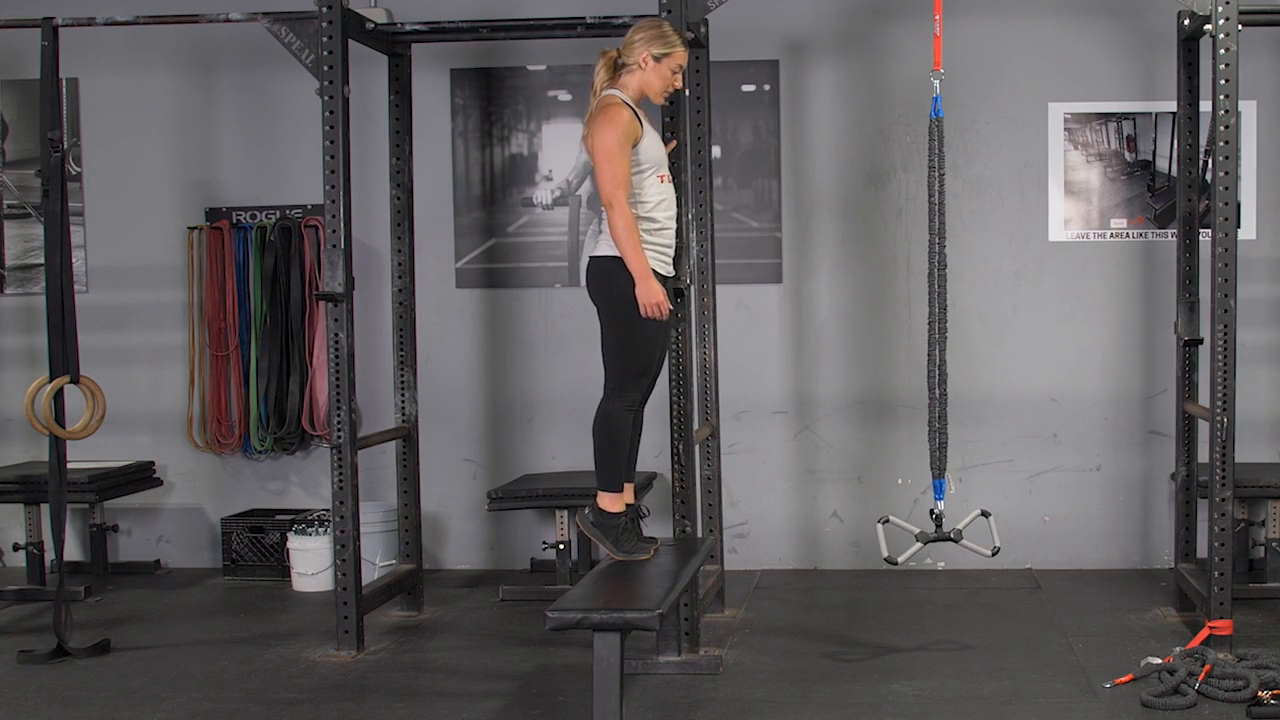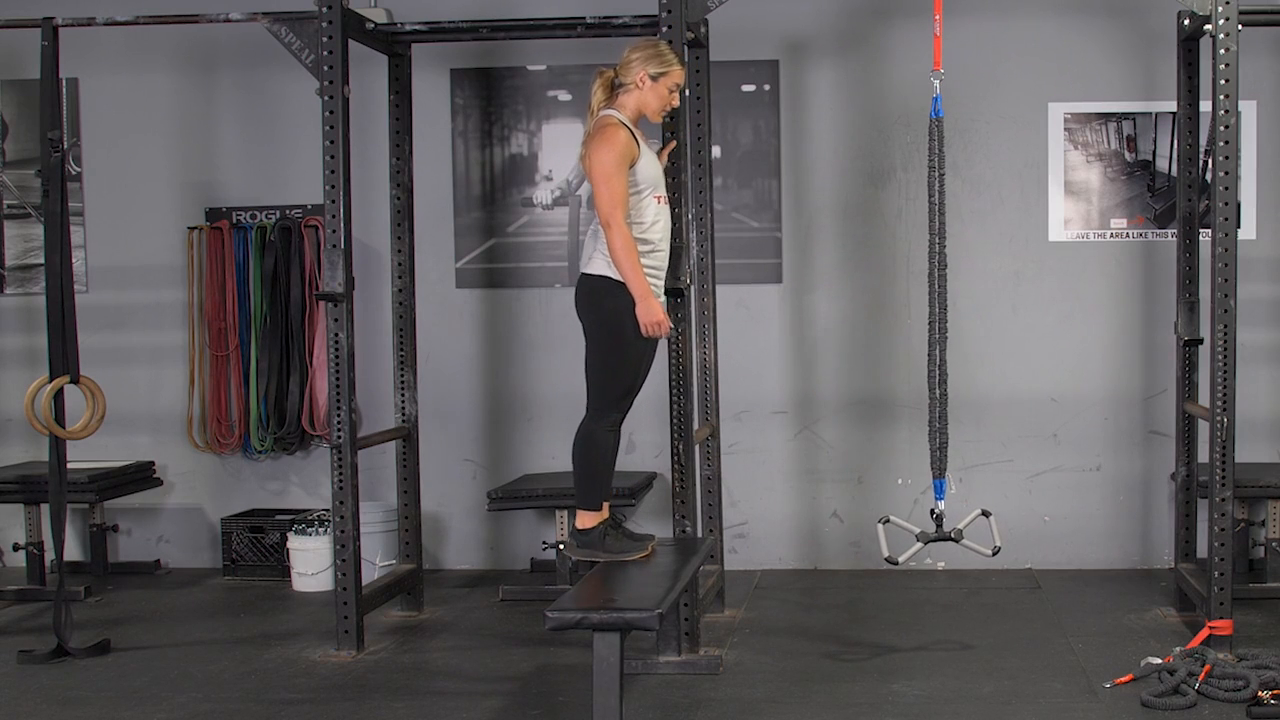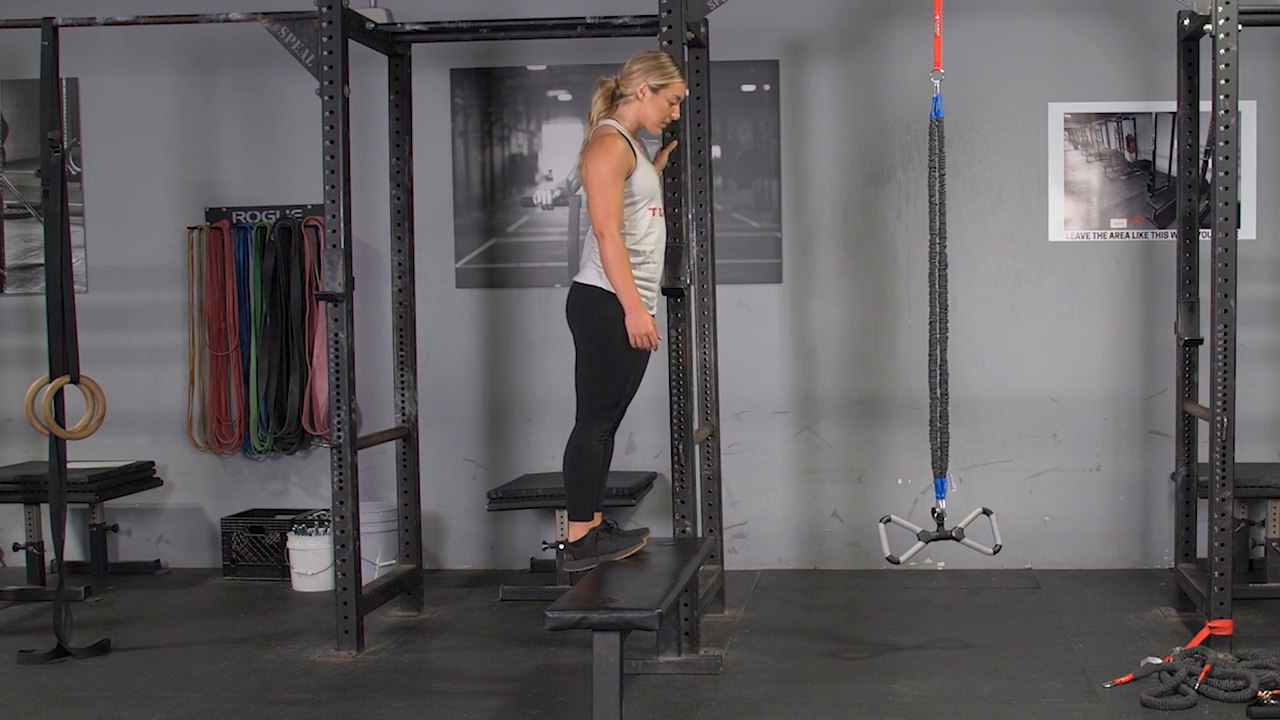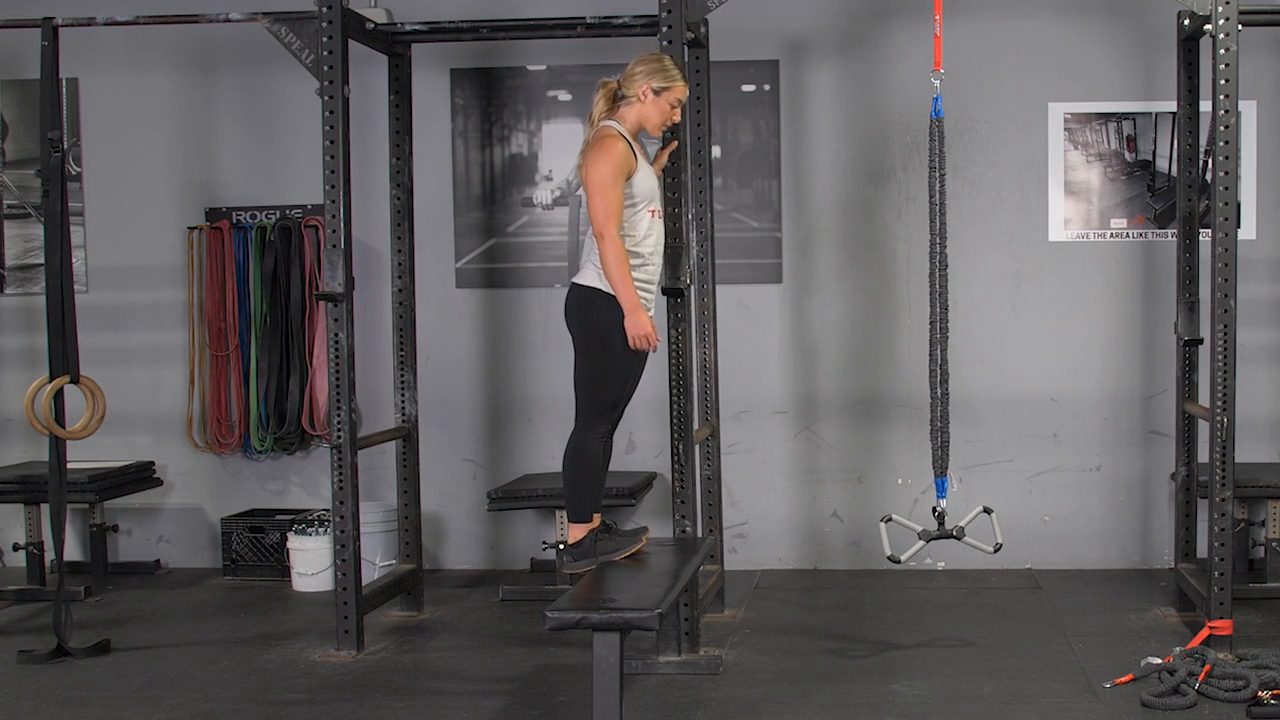
dt=0.4s
person 1, frame 1
left shoulder: (632, 115)
right shoulder: (613, 112)
right elbow: (615, 203)
left wrist: (667, 161)
right wrist: (642, 277)
left hip: (647, 272)
right hip: (626, 273)
left knee: (635, 394)
right knee: (623, 393)
left ankle: (623, 508)
right ankle: (606, 510)
person 1, frame 2
left shoulder: (630, 136)
right shoulder: (612, 133)
right elbow: (613, 223)
left wrist: (662, 162)
right wrist: (644, 297)
left hip: (633, 294)
right hip: (615, 293)
left knee: (613, 411)
right knee: (604, 410)
left ankle: (599, 521)
right ankle: (586, 530)
person 1, frame 3
left shoulder: (630, 145)
right shoulder: (609, 144)
right elbow: (607, 233)
left wrist: (659, 166)
right wrist: (633, 309)
left hip: (628, 305)
right hip: (606, 303)
left knee: (606, 421)
right knee: (595, 421)
left ankle: (592, 528)
right ankle: (580, 540)
person 1, frame 4
left shoulder: (631, 146)
right shoulder: (609, 144)
right elbow: (606, 234)
left wrist: (659, 167)
right wrist: (632, 310)
left hip: (625, 306)
right hip: (605, 304)
left knee: (604, 422)
right knee: (594, 422)
left ankle: (591, 527)
right ankle: (580, 541)
